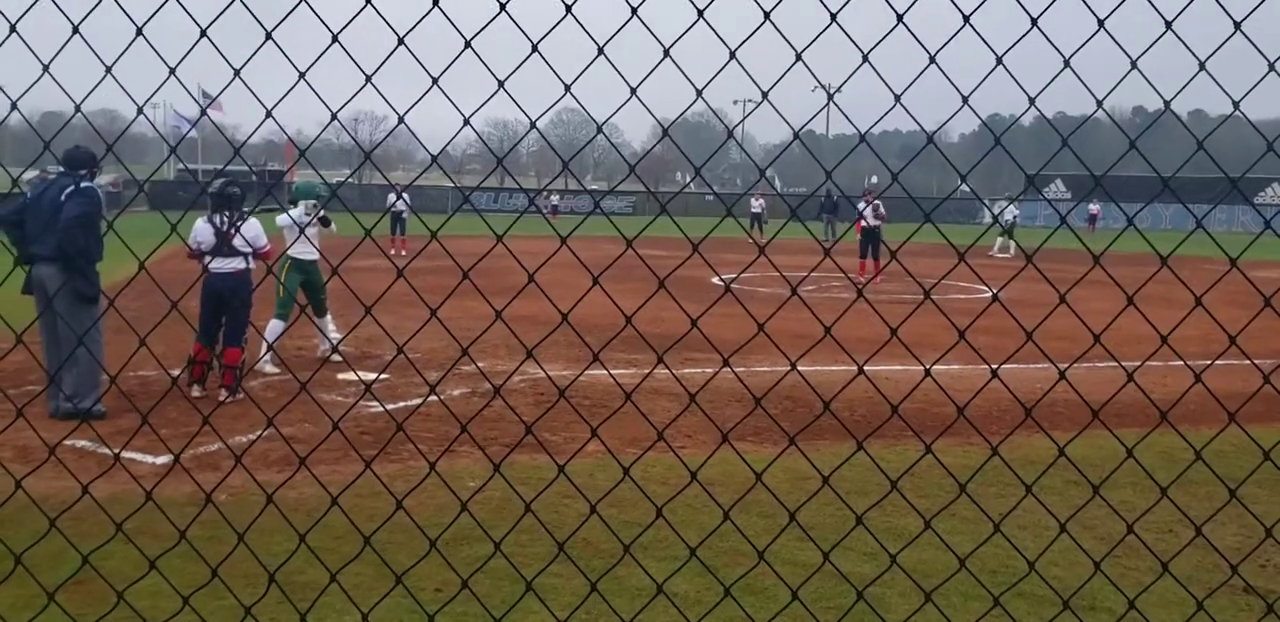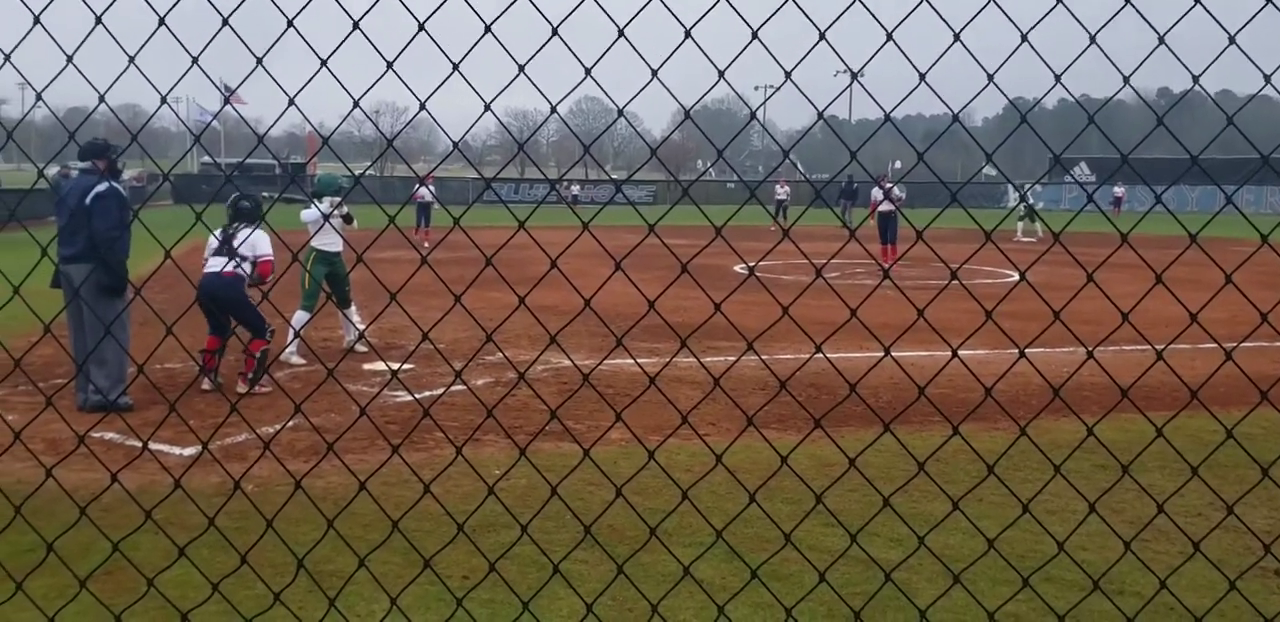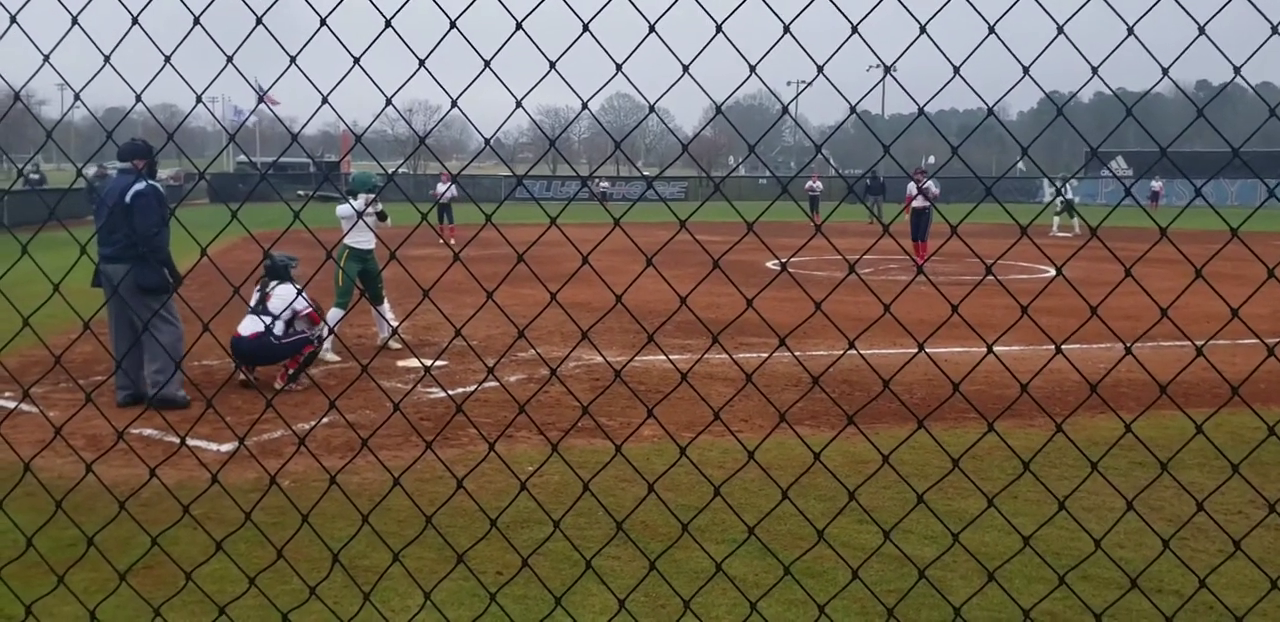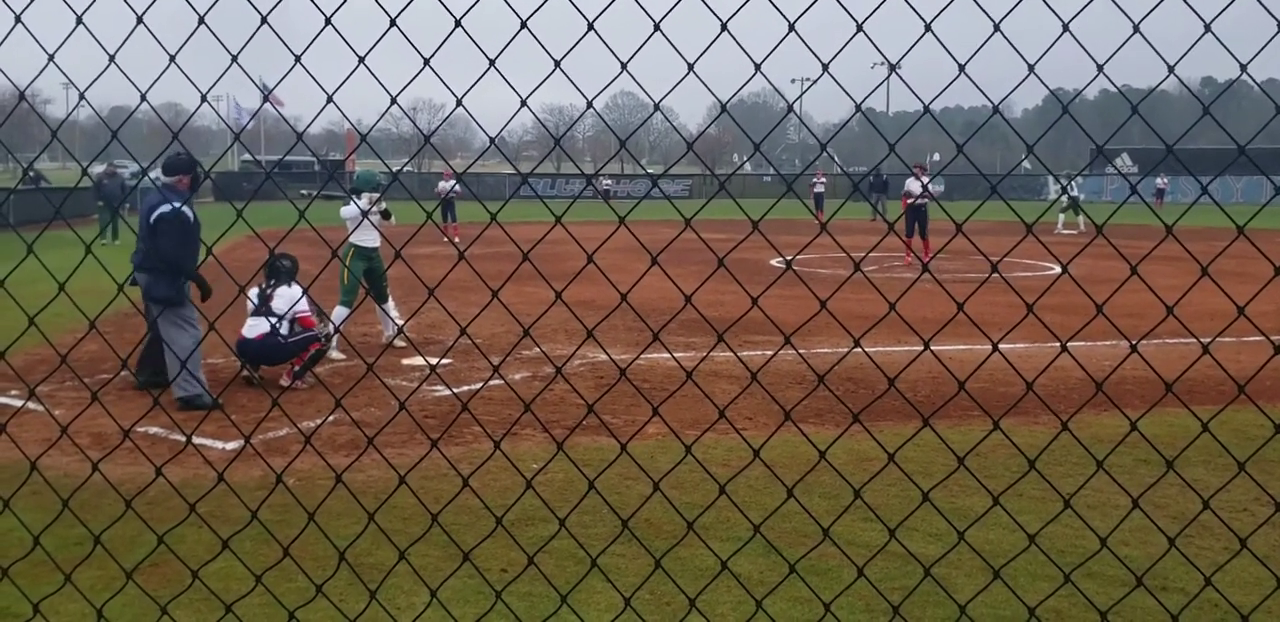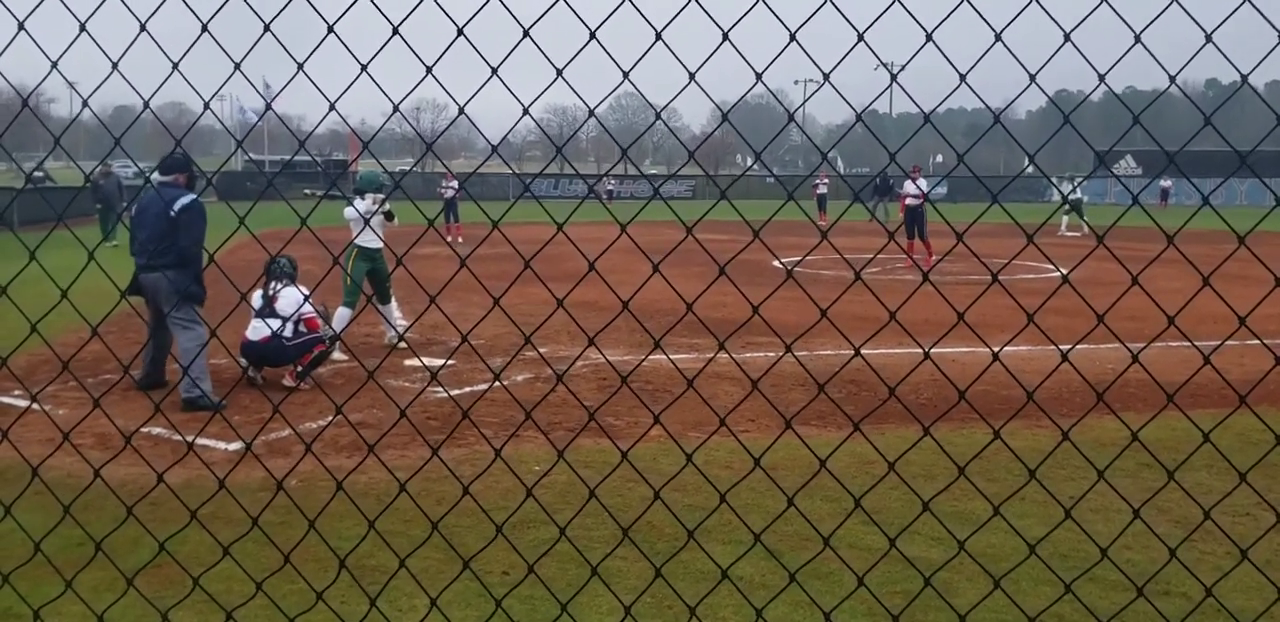
dt=1s
person 1, frame 1
left shoulder: (40, 190)
right shoulder: (84, 191)
right elbow: (70, 225)
left wrist: (24, 250)
right wrist: (78, 261)
left hip: (40, 272)
right hip: (69, 274)
left knee: (53, 338)
right knee: (83, 337)
left ankle: (57, 400)
right ankle: (80, 401)
person 1, frame 2
left shoulder: (69, 187)
right shoulder: (105, 189)
left elbow: (67, 229)
right elbow: (107, 236)
left wrist: (69, 261)
right wrist: (119, 272)
left hip: (69, 267)
right hip: (96, 269)
left knee: (82, 333)
right knee: (110, 331)
left ankle: (86, 393)
right ankle: (106, 394)
person 1, frame 3
left shoulder: (108, 189)
right shoulder: (144, 189)
left elbow: (104, 231)
right elbow: (151, 237)
left wrist: (112, 258)
right wrist: (171, 269)
left hip: (110, 267)
right hip: (137, 269)
left knee: (123, 332)
right knee: (165, 328)
left ankle: (128, 390)
right ankle: (163, 391)
person 1, frame 4
left shoulder: (159, 199)
right shoulder: (174, 209)
right elbow: (173, 255)
right wrist: (199, 280)
left hip: (151, 274)
right hip: (162, 278)
left knee: (163, 327)
right knee: (185, 332)
right ankle: (191, 392)
person 1, frame 5
left shoulder: (143, 200)
right shoulder: (187, 202)
left elbow: (134, 243)
right elbow: (190, 248)
right wrist: (197, 281)
left hip: (146, 274)
right hip: (173, 276)
left knee: (158, 326)
right knee: (192, 332)
left ankle: (150, 376)
right ankle: (195, 393)
person 2, frame 1
left shoulder: (314, 215)
right shoulder: (291, 215)
left elbow: (331, 228)
right elbow: (279, 222)
left wrist: (318, 212)
right wrist: (301, 209)
left hip: (312, 267)
right hip: (292, 266)
left knee: (321, 309)
right knee: (282, 312)
left ankle: (326, 348)
right ankle: (264, 360)
person 2, frame 2
left shoulder: (336, 208)
right shoulder: (314, 207)
left elbow: (352, 224)
right elbow: (304, 217)
left wrist: (343, 210)
right wrist: (326, 205)
left hip: (336, 258)
right hip: (317, 258)
left knee: (345, 300)
right knee: (308, 304)
left ankle: (351, 339)
right ankle: (289, 351)
person 2, frame 3
left shoulder: (371, 206)
right shoulder: (349, 205)
left elbow: (386, 223)
right elbow: (340, 213)
left wrist: (377, 207)
right wrist: (362, 202)
left hip: (369, 255)
right hip: (350, 255)
left knee: (378, 297)
right knee: (342, 301)
left ankle: (385, 336)
right ankle: (324, 348)
person 2, frame 4
left shoulder: (375, 205)
right shoulder: (352, 204)
left elbow: (390, 221)
right elbow: (345, 214)
left wrist: (381, 206)
right wrist: (366, 201)
left hip: (374, 254)
right hip: (355, 254)
left knee: (383, 296)
right knee: (347, 299)
left ankle: (390, 334)
right ankle: (329, 345)
person 2, frame 5
left shoulder: (378, 205)
right shoulder: (356, 204)
left elbow: (392, 221)
right elbow: (349, 214)
left wrist: (385, 207)
right wrist: (370, 202)
left hip: (377, 255)
right hip: (358, 254)
left knee: (385, 296)
right knee: (350, 300)
left ankle: (392, 336)
right ankle: (331, 346)
person 3, frame 1
left shoulder: (202, 224)
right shoulder: (251, 224)
left elbow: (193, 253)
right elbow: (265, 255)
left hip: (212, 282)
right hip: (239, 282)
left knee: (206, 333)
right knee: (235, 336)
left ankle: (196, 384)
right ankle: (228, 388)
person 3, frame 2
left shoulder: (217, 234)
right shoulder: (258, 235)
right elbow: (266, 272)
right wrist: (252, 278)
left hip: (205, 285)
right hip: (229, 286)
left knee: (219, 329)
right knee: (262, 331)
left ankle: (208, 376)
right ankle: (248, 381)
person 3, frame 3
left shoulder: (261, 288)
right shoulder: (291, 289)
right elbow: (316, 319)
left hip: (238, 345)
right hip: (260, 347)
right knee: (315, 337)
left ankle: (246, 369)
right ankle: (287, 379)
person 3, frame 4
left shoulder: (254, 291)
right shoulder: (295, 290)
right elbow: (307, 324)
right wrist: (319, 325)
left hip: (244, 347)
right hip: (270, 348)
right knee: (322, 336)
left ankle: (251, 367)
right ankle: (293, 376)
person 3, frame 5
left shoulder: (258, 293)
right shoulder: (298, 291)
right elbow: (313, 326)
right wrist: (323, 323)
left hip: (248, 349)
right hip: (275, 350)
right knee: (327, 337)
left ankle: (254, 368)
right ankle: (296, 376)
